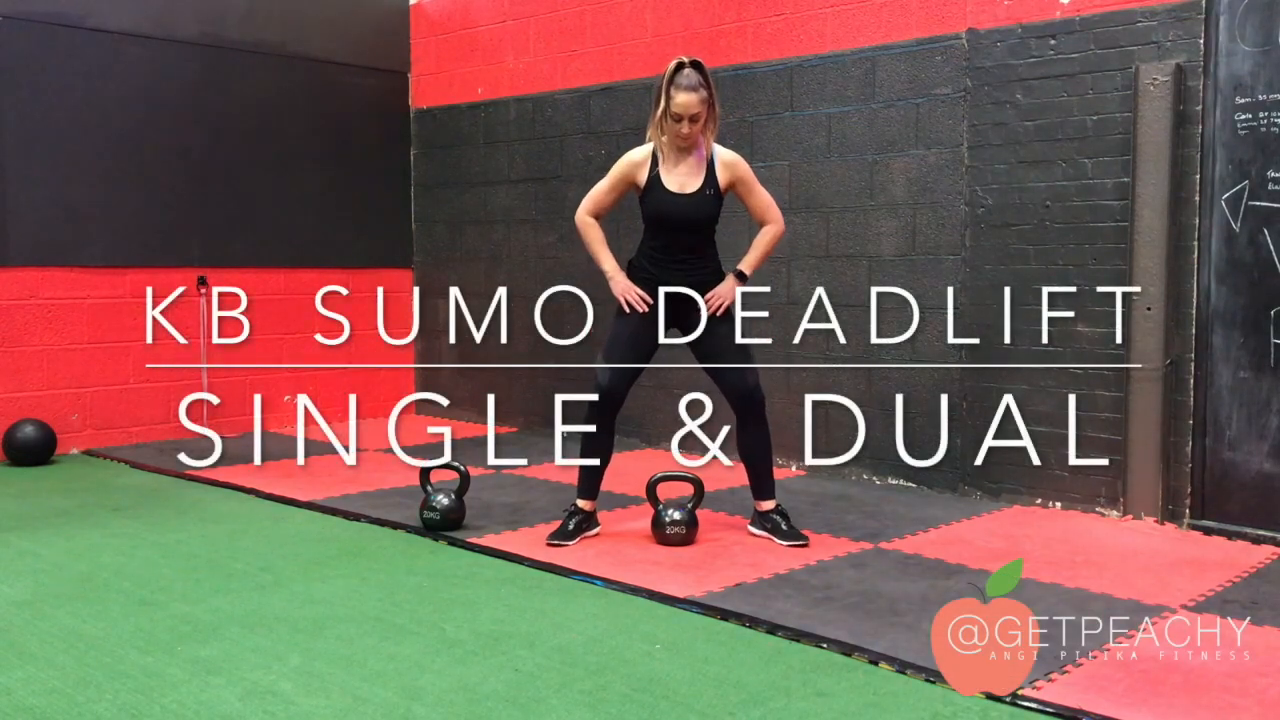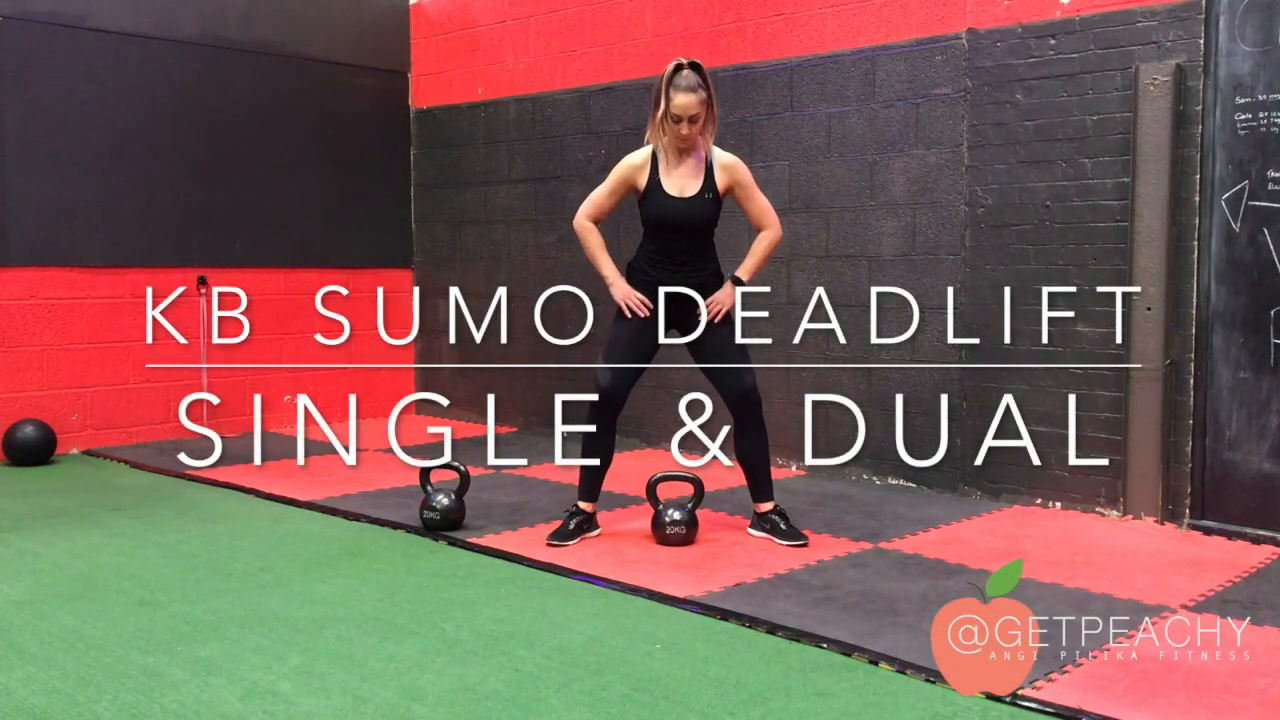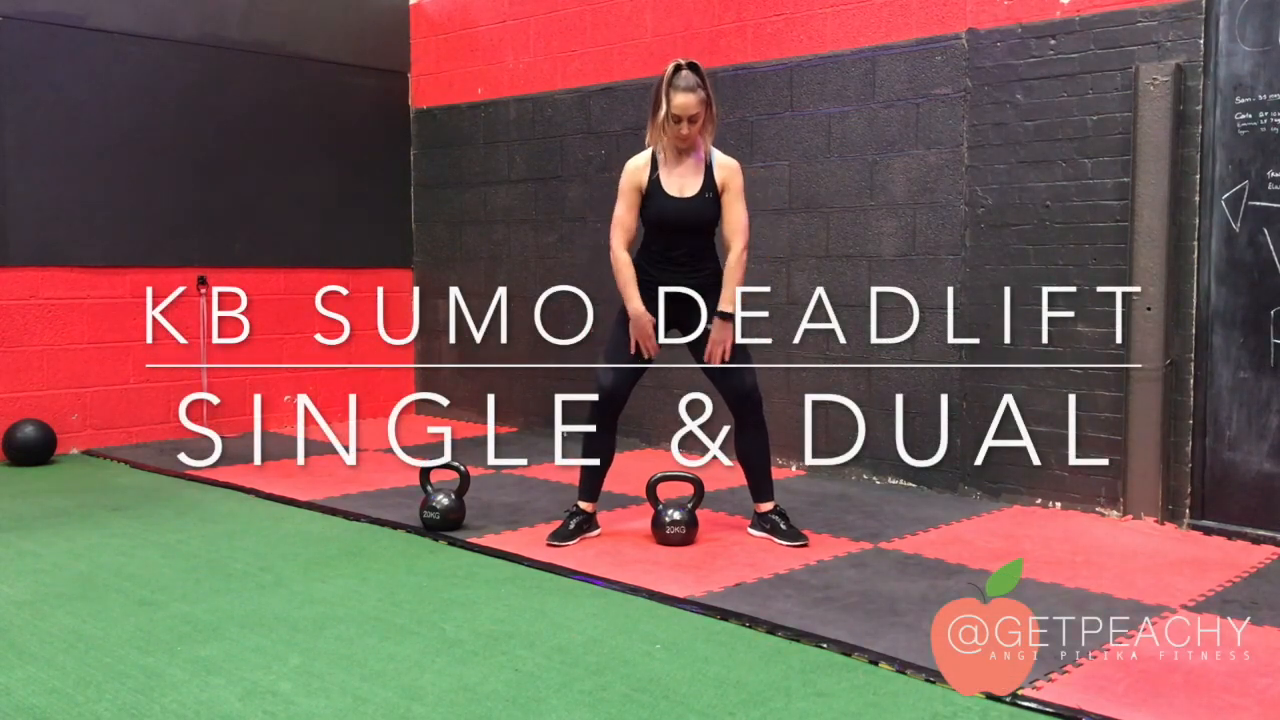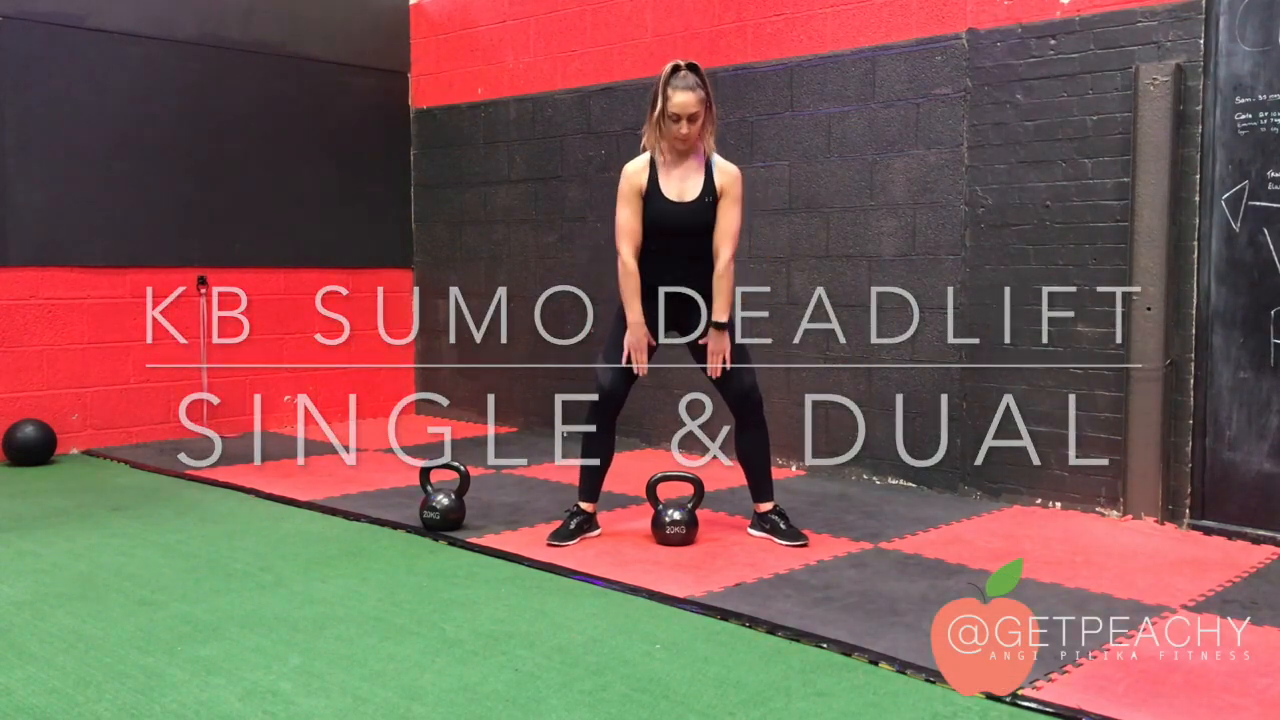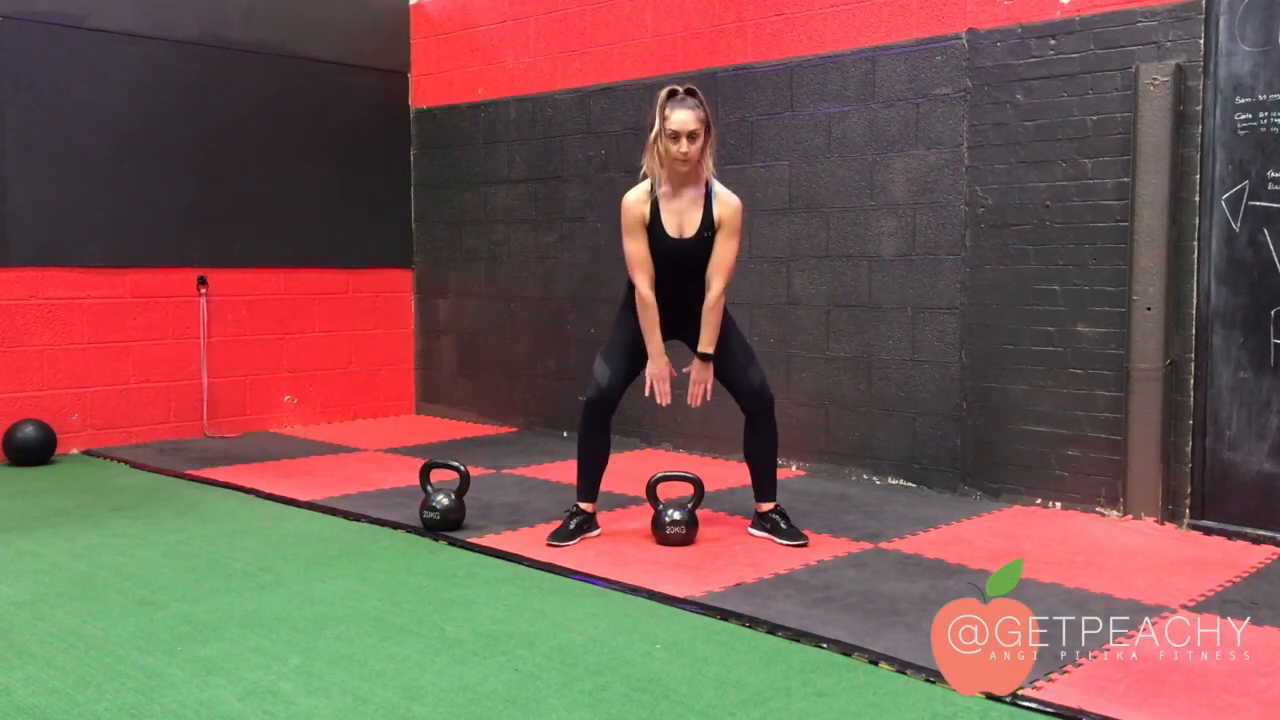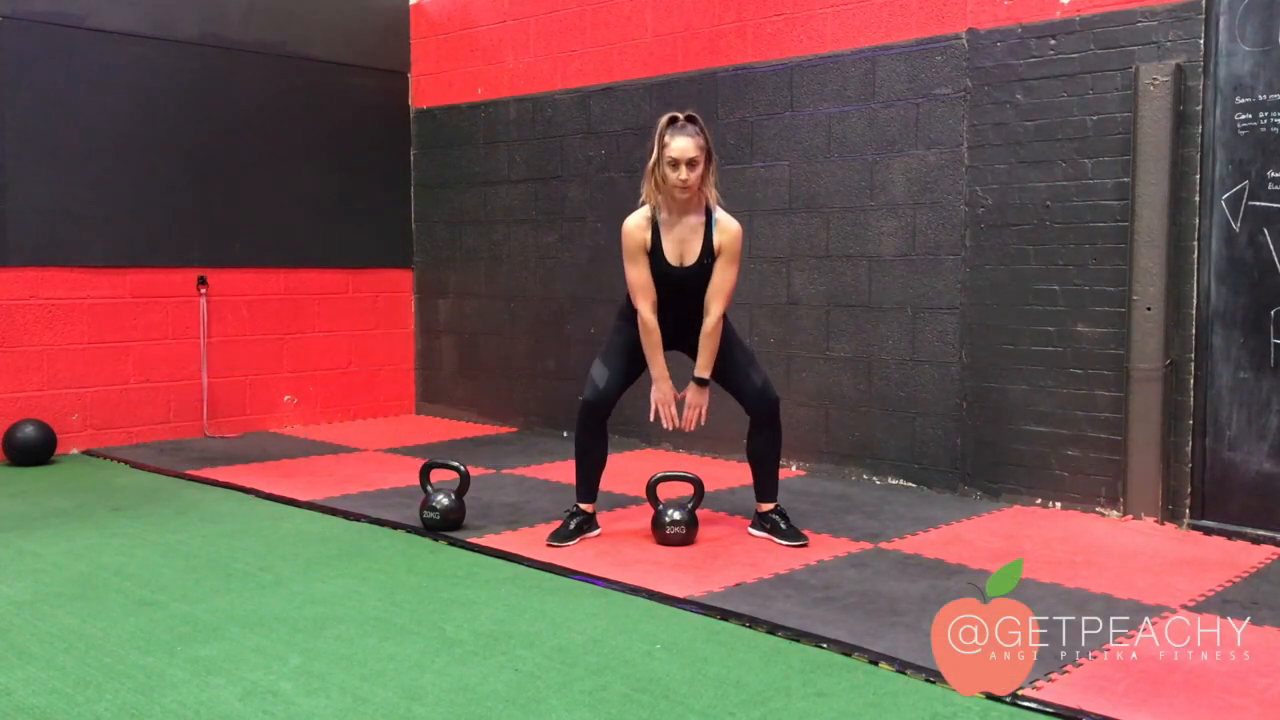
dt=0.4s
person 1, frame 1
left shoulder: (727, 163)
right shoulder: (639, 161)
left elbow: (772, 222)
right elbow: (586, 215)
left wrist: (738, 277)
right wrist: (614, 275)
left hip: (705, 296)
right hip: (647, 292)
left knee: (748, 394)
right knee: (605, 393)
left ankle: (766, 511)
right ankle: (583, 511)
person 1, frame 2
left shoulder: (726, 167)
right shoulder: (638, 165)
left elbow: (770, 229)
right elbow: (584, 220)
left wrist: (735, 284)
right wrist: (614, 281)
left hip: (704, 298)
right hip: (646, 295)
left knee: (746, 398)
right knee: (605, 395)
left ankle: (766, 512)
right ankle: (584, 512)
person 1, frame 3
left shoulder: (725, 169)
right shoulder: (638, 168)
left elbow: (737, 246)
right elbow: (619, 245)
left wrist: (724, 316)
right wrist: (634, 310)
left hip: (705, 297)
right hip: (648, 296)
left knee: (747, 399)
right knee: (607, 396)
left ankle: (766, 512)
right ankle: (584, 512)
person 1, frame 4
left shoulder: (725, 174)
right shoulder: (636, 172)
left elbow: (725, 256)
right elbow: (626, 253)
left wrist: (720, 325)
right wrist: (635, 322)
left hip: (702, 301)
right hip: (647, 299)
left knee: (747, 400)
right knee: (605, 397)
left ankle: (766, 512)
right ankle: (584, 513)
person 1, frame 5
left shoulder: (726, 204)
right shoulder: (636, 201)
left elbow: (715, 288)
right elbow: (644, 287)
left wrist: (705, 356)
right wrist: (656, 355)
left hip: (703, 314)
right hip: (645, 312)
left knee: (759, 399)
right knee: (598, 399)
left ankle: (767, 513)
right ankle: (583, 512)
person 1, frame 6
left shoulder: (727, 230)
right shoulder: (636, 227)
left elbow: (713, 313)
right elbow: (646, 311)
left wrist: (700, 382)
right wrist: (660, 381)
left hip: (702, 327)
right hip: (642, 326)
left knee: (765, 402)
right knee: (594, 402)
left ankle: (767, 513)
right ankle: (583, 513)
